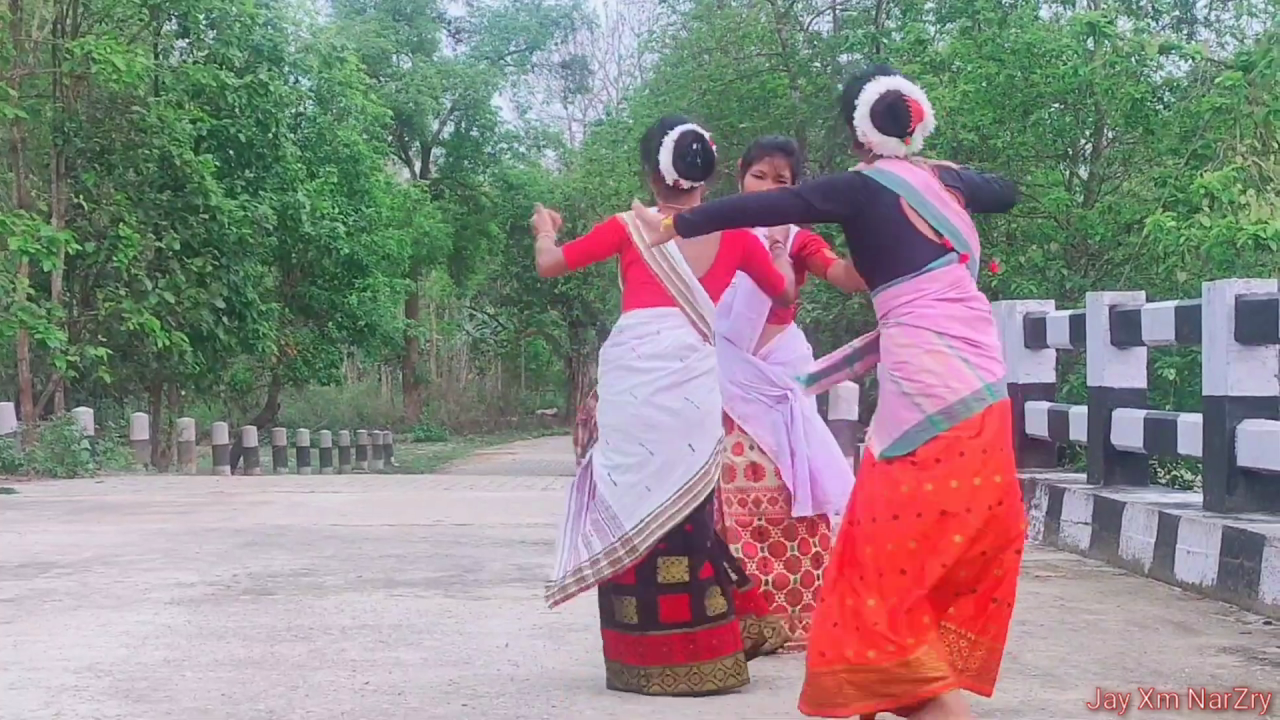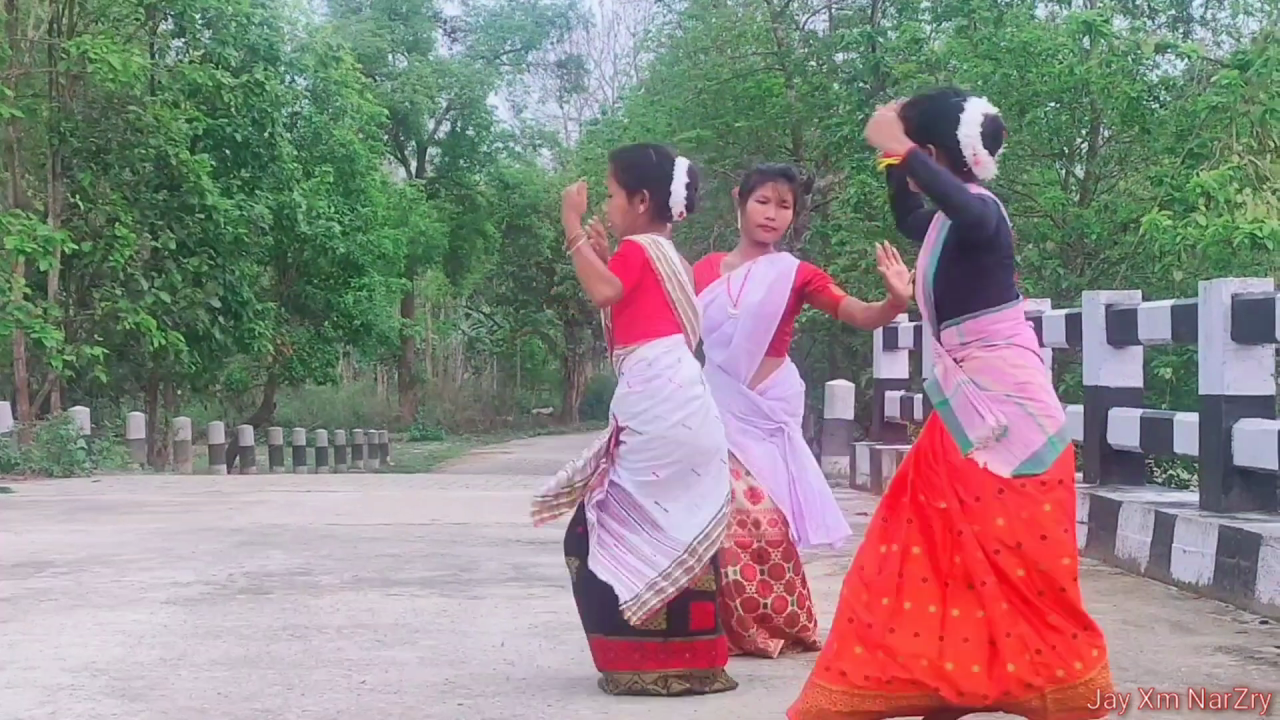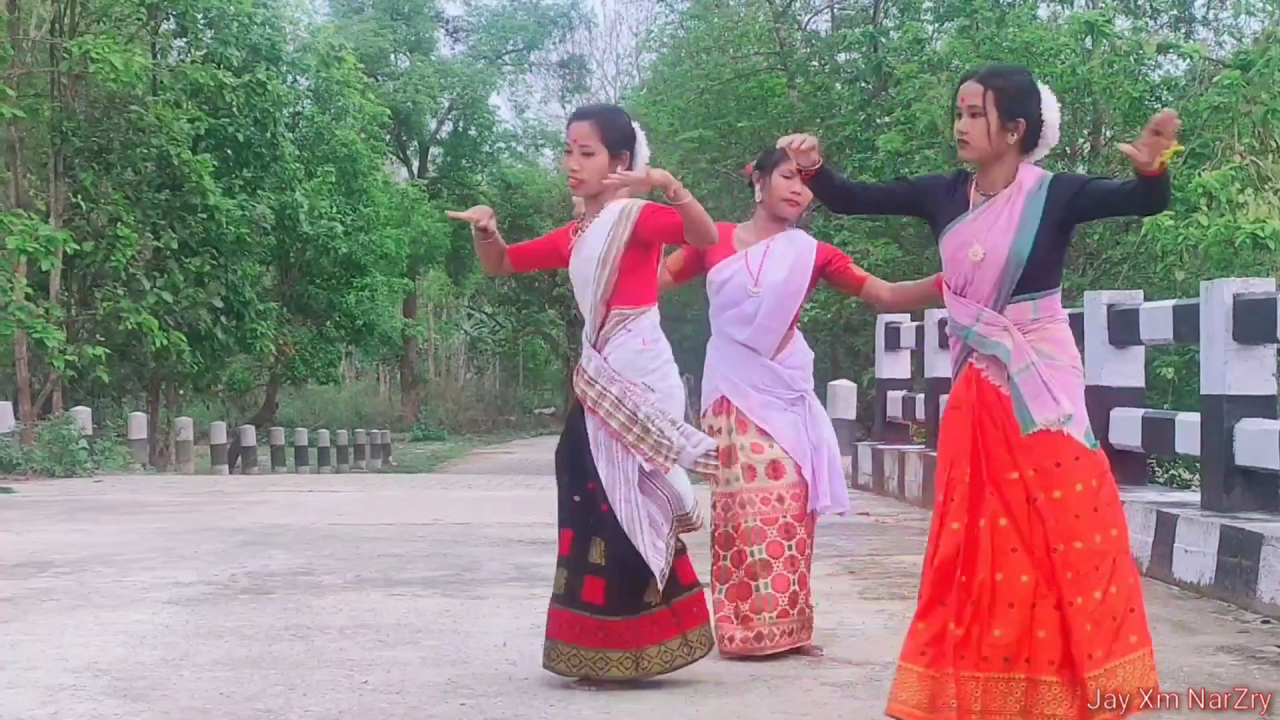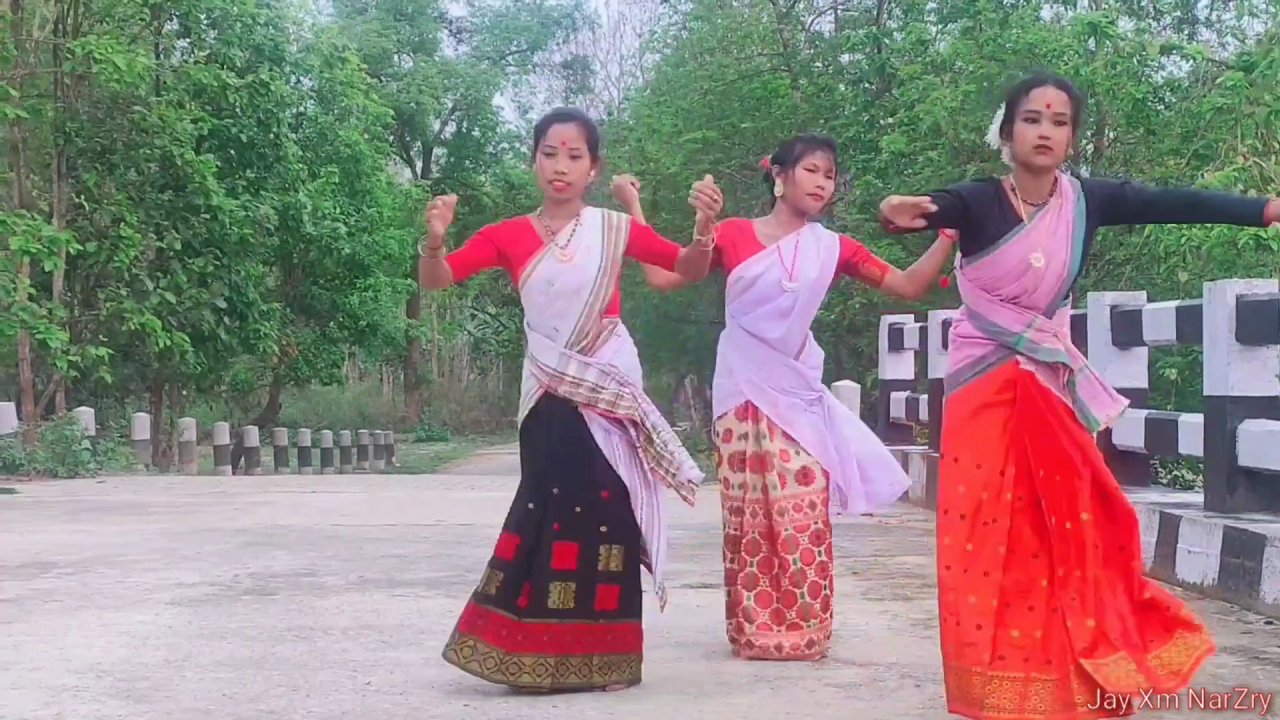
dt=0.2s
person 1, frame 1
left shoulder: (859, 188)
right shoulder: (951, 181)
left elbow: (770, 204)
right elbow: (1003, 193)
left wrist: (677, 223)
left hip: (925, 392)
right hip: (979, 388)
left knee: (896, 553)
right knee: (961, 550)
person 1, frame 2
left shoulder: (977, 215)
right shoulder: (944, 218)
left elbow: (963, 209)
right elbow: (909, 217)
left wrist: (901, 149)
right wrist: (895, 162)
left hip: (1008, 416)
right hip: (970, 414)
left knee: (1025, 570)
right knee: (927, 551)
person 1, frame 3
left shoulder: (1053, 193)
right shoulder: (945, 194)
left elbow: (1142, 200)
right elbow: (846, 199)
left wrist: (1154, 162)
right wrist: (813, 166)
left hip: (1040, 389)
right hip: (976, 389)
left knee: (1067, 535)
right knee: (977, 538)
person 1, frame 4
left shoulder: (1088, 198)
right shoulder: (977, 200)
left elbow: (1176, 202)
right elbow: (921, 210)
right wrist: (896, 209)
left hip: (1052, 387)
right hip: (983, 388)
left knee: (1074, 527)
right knee: (989, 541)
person 2, frame 1
left shoulder: (625, 227)
right shoulder: (732, 236)
left elbow: (549, 265)
right elbow: (785, 291)
left wrist: (543, 229)
right wrist: (782, 250)
left hip: (630, 384)
right hip: (691, 388)
left knee: (631, 514)
right knee: (679, 516)
left ankle: (646, 660)
right ankle: (705, 656)
person 2, frame 2
left shoulder: (635, 250)
right shoulder: (665, 256)
left elbow: (603, 293)
right elbow: (628, 319)
left wrist: (573, 229)
right wrist: (597, 249)
left hip: (656, 410)
right hip: (686, 413)
left knee: (610, 535)
right knee: (672, 537)
left ankle: (651, 663)
right ankle: (692, 662)
person 2, frame 3
left shoulder: (642, 215)
right shoulder: (575, 234)
left elbow: (707, 238)
right elbow: (500, 265)
left wrist: (671, 185)
right wrist: (485, 228)
left hip: (636, 379)
right hip: (604, 382)
left knee: (624, 504)
right knee: (602, 502)
left ankle: (618, 650)
right ankle: (622, 643)
person 2, frame 4
left shoulder: (618, 228)
right shoulder: (510, 236)
left elbow: (689, 268)
right elbow: (434, 278)
left wrist: (705, 221)
right wrist: (432, 235)
left hip: (610, 389)
right hip: (551, 391)
left knee: (609, 512)
right knee: (547, 514)
left ankle: (596, 653)
right ankle: (528, 649)
person 3, frame 1
left shoulder: (796, 240)
left elbow: (852, 279)
left hip: (778, 383)
right hip: (730, 385)
left knee: (785, 503)
right knee: (735, 503)
left ankle: (793, 619)
right ankle: (748, 620)
person 3, frame 2
left shoulder: (796, 274)
right shoulder: (705, 269)
left elbow: (861, 315)
left wrist: (897, 298)
left hip: (769, 415)
right hip: (720, 416)
left knee: (769, 526)
right knee: (727, 529)
left ankle: (787, 626)
right ankle: (741, 629)
person 3, frame 3
left shoulder: (813, 253)
right shoulder: (714, 240)
left elbow: (885, 293)
right elbow: (653, 279)
left wrist: (944, 283)
left hip: (784, 391)
right hip: (729, 391)
left knee: (786, 508)
right knee: (739, 510)
left ankle: (781, 626)
right ankle: (743, 627)
person 3, frame 4
left shoulder: (835, 247)
right shoulder: (731, 233)
left elbow: (908, 285)
right elbow: (662, 278)
left wrist: (949, 234)
left hip: (798, 393)
right hip: (745, 392)
left knee: (804, 514)
right knee: (752, 515)
left ankle: (799, 631)
right ankle: (756, 630)
